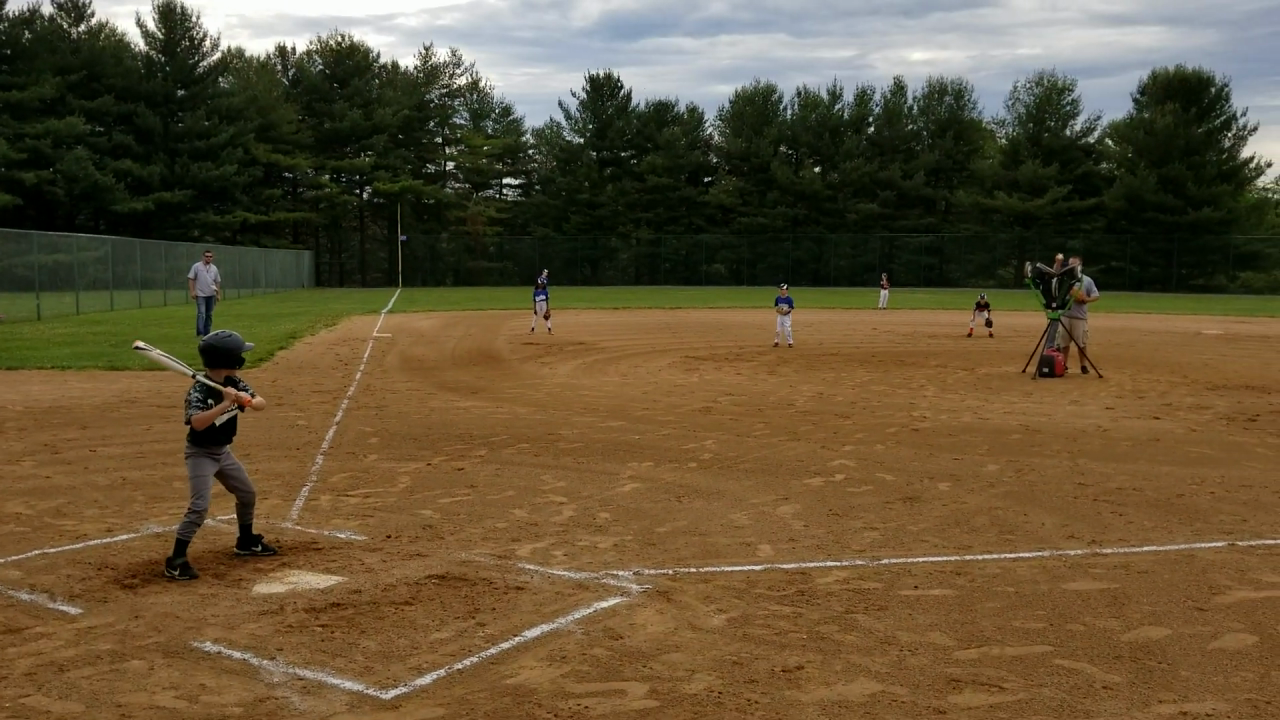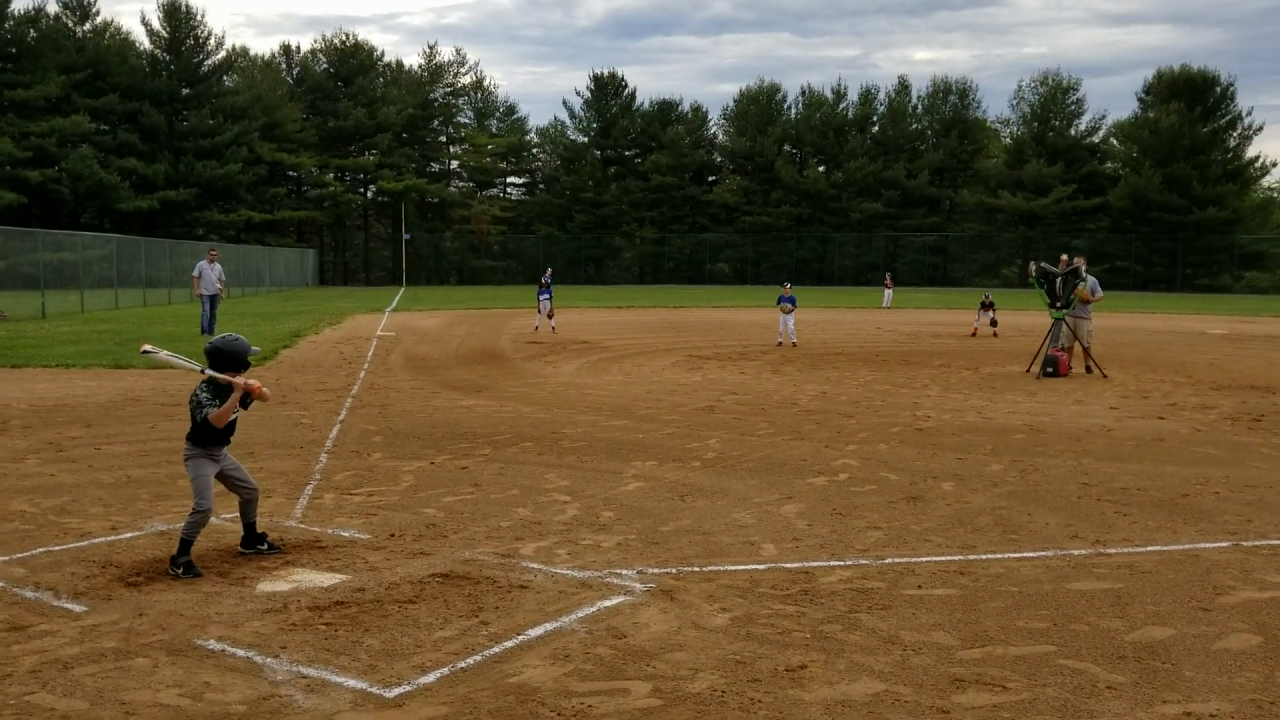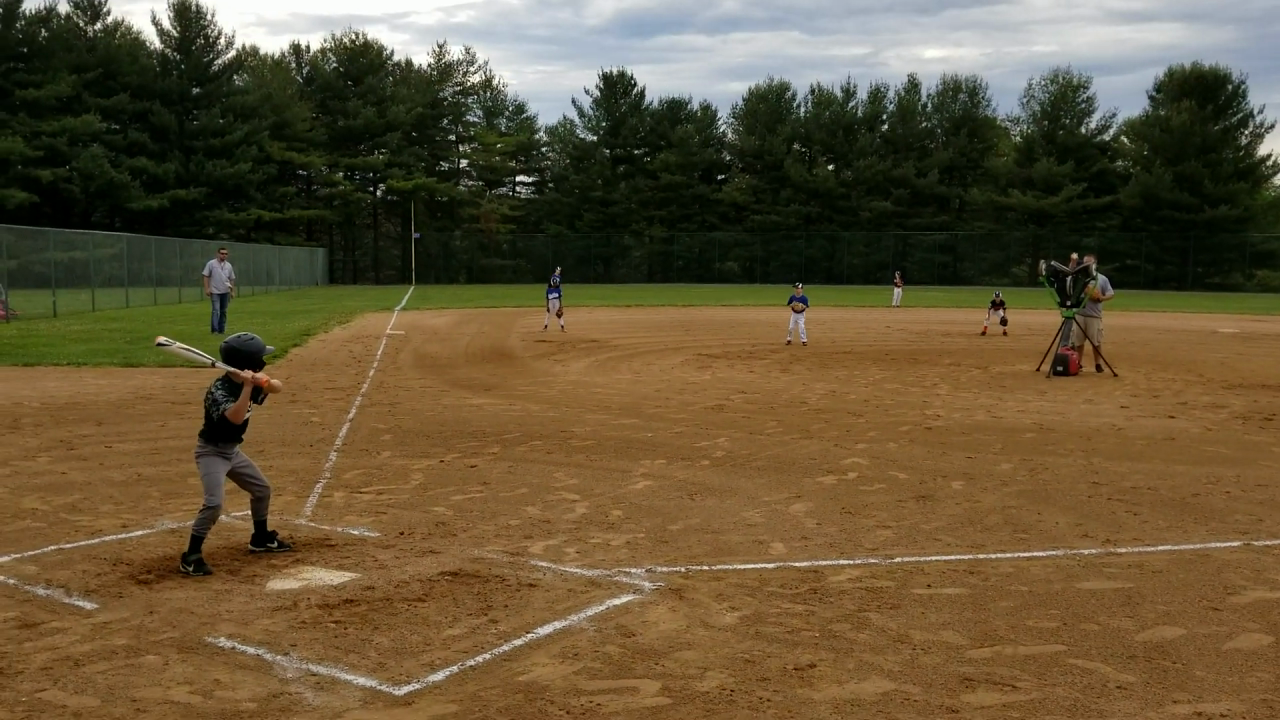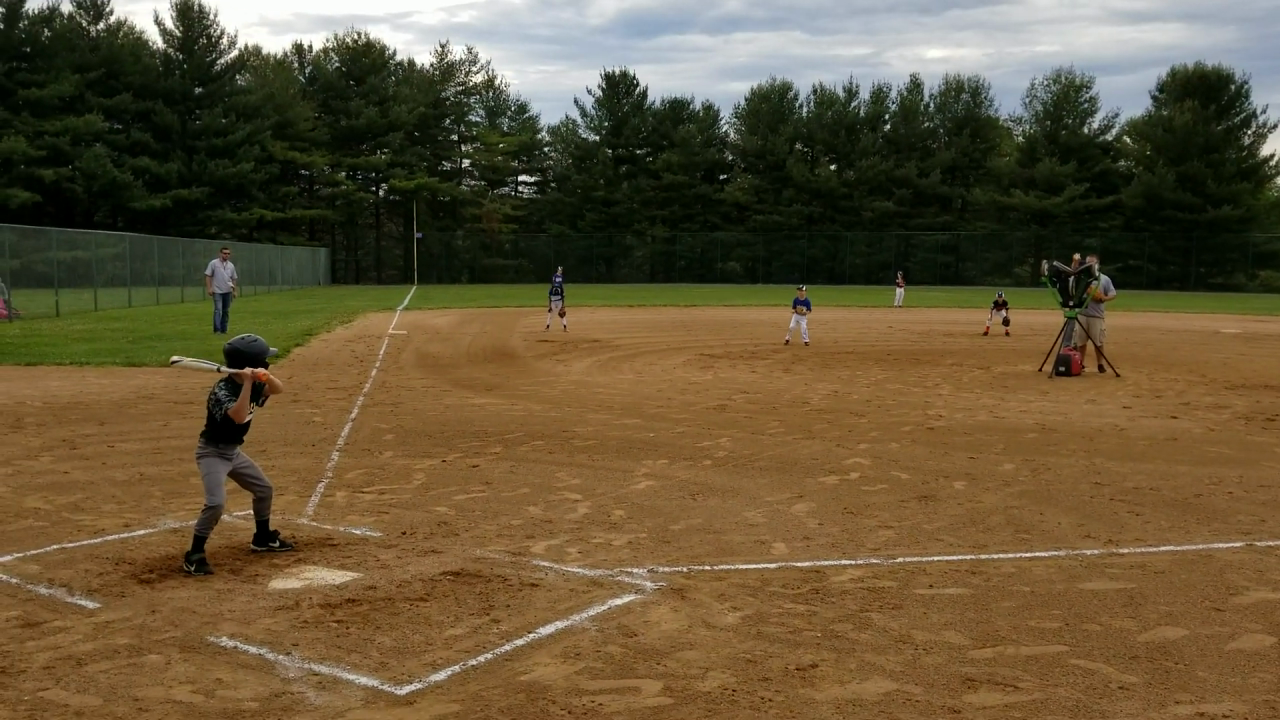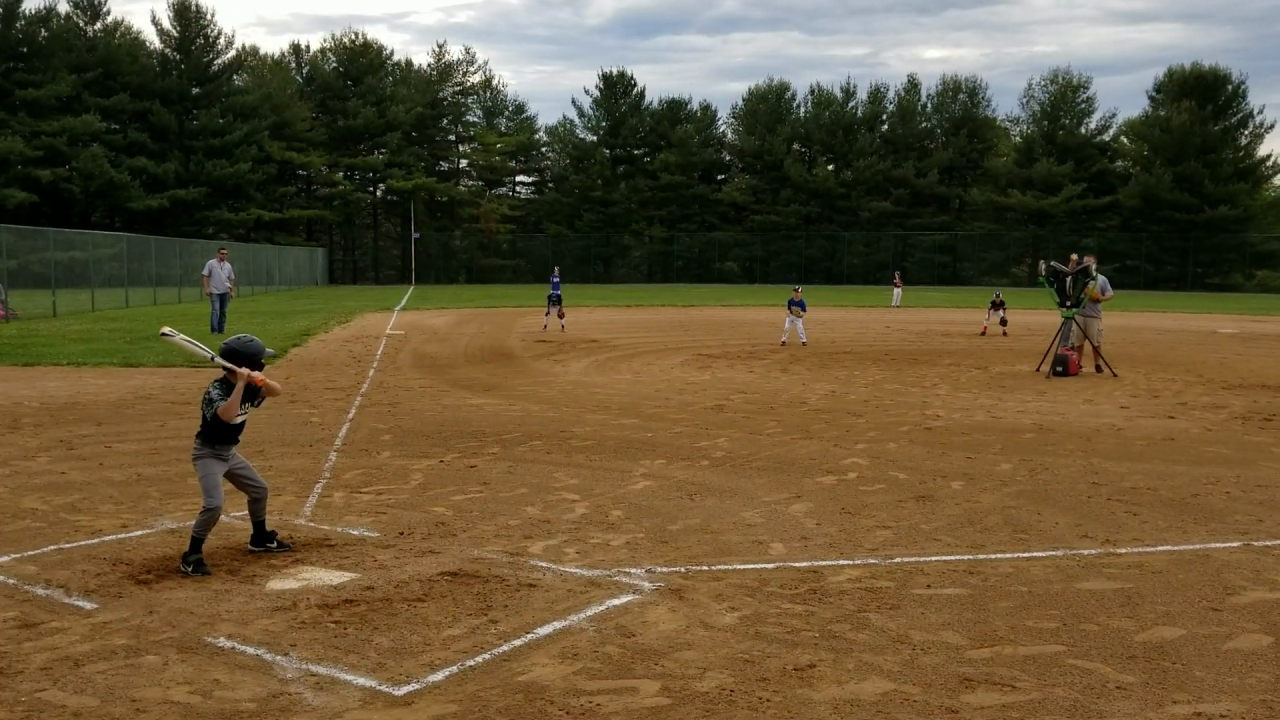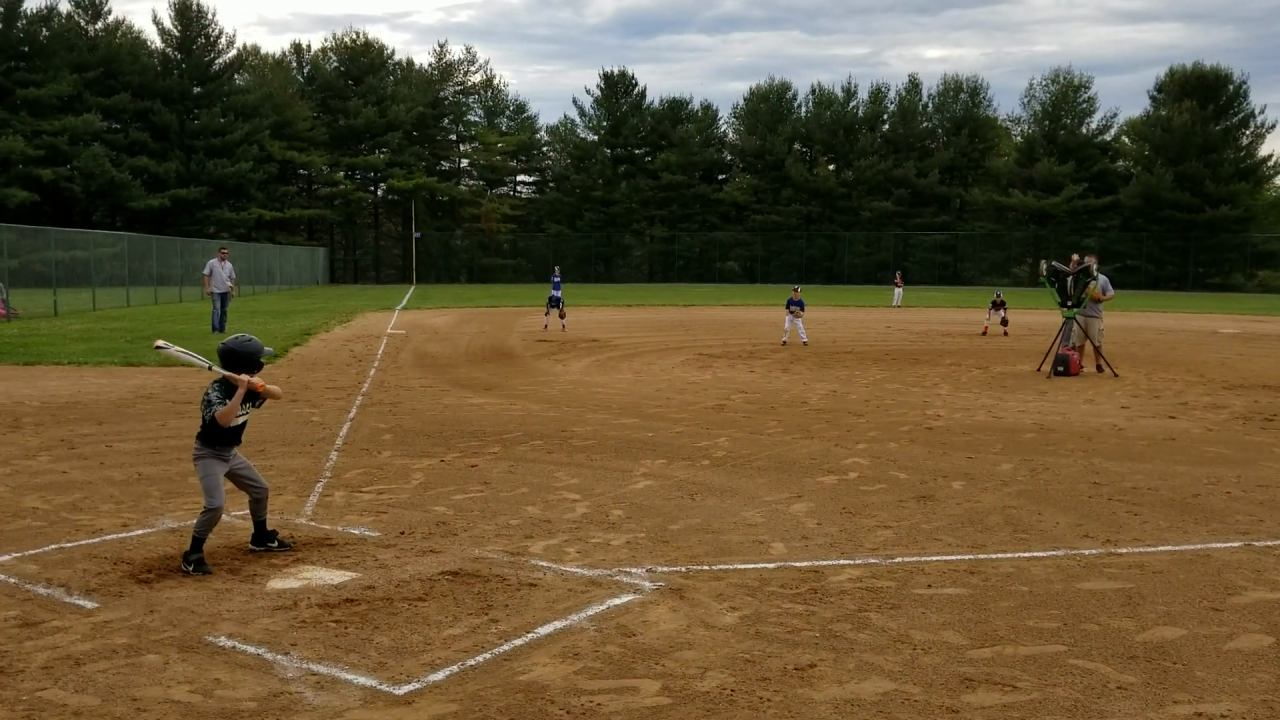
dt=0.2s
person 1, frame 1
left shoulder: (233, 383)
right shoulder: (198, 391)
left elbow: (261, 403)
right elbow: (197, 423)
left wrist: (248, 400)
right wrist: (225, 403)
left hip: (223, 452)
right hip: (200, 454)
left knee: (247, 494)
right knee: (199, 506)
left ankle: (246, 542)
right ankle: (176, 561)
person 1, frame 2
left shoulder: (234, 384)
right shoulder: (203, 391)
left elbow: (266, 397)
right elbow: (218, 421)
left wrist: (256, 388)
right wrist: (237, 394)
left hip: (220, 453)
right hip: (200, 454)
left knee: (250, 491)
right knee: (204, 507)
left ankle: (251, 540)
right ankle: (180, 558)
person 1, frame 3
left shoulder: (246, 382)
right shoulder: (218, 390)
left elbow: (277, 387)
right elbow: (236, 417)
left wrist: (264, 381)
right wrist: (248, 387)
left hip: (233, 450)
right hip: (212, 452)
left knee: (262, 489)
right knee: (214, 503)
left ankle: (261, 538)
right ankle: (191, 556)
person 1, frame 4
left shoulder: (252, 383)
right shoulder: (221, 390)
left elbow: (278, 389)
right elbow: (239, 416)
left wrist: (266, 377)
right wrist: (248, 383)
left hip: (233, 451)
right hip: (212, 452)
left knee: (264, 489)
right knee: (215, 503)
left ankle: (263, 538)
right ankle: (194, 555)
person 1, frame 5
left shoulder: (248, 386)
right shoulder: (216, 390)
left elbow: (276, 391)
right elbow: (227, 415)
left wrist: (262, 381)
right wrist: (240, 383)
left hip: (229, 451)
right hip: (208, 453)
left knee: (259, 490)
right knee: (214, 505)
left ankle: (260, 538)
right ankle: (191, 556)
person 1, frame 6
left shoulder: (247, 387)
right shoulder: (215, 391)
left elbow: (278, 394)
right elbow: (223, 420)
left wrist: (261, 387)
right wrist: (241, 390)
left hip: (230, 452)
right hip: (208, 454)
left knee: (260, 490)
right knee: (215, 505)
left ankle: (261, 538)
right ankle: (192, 555)
